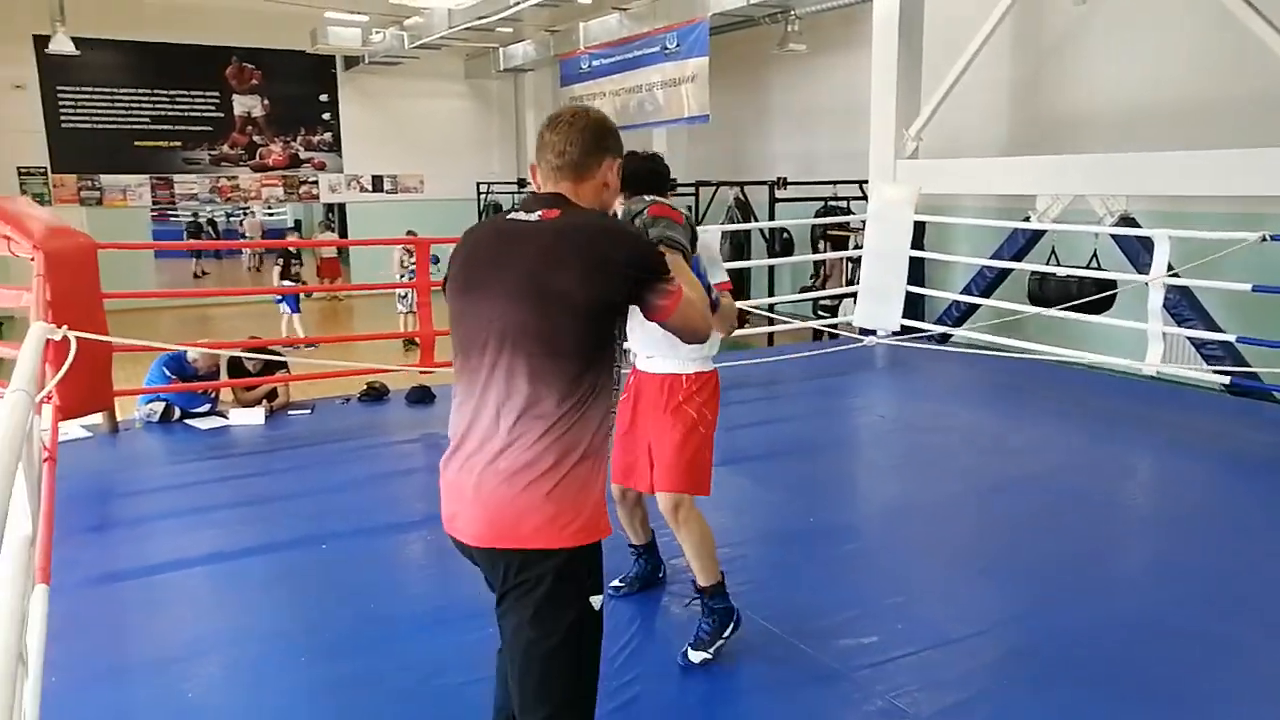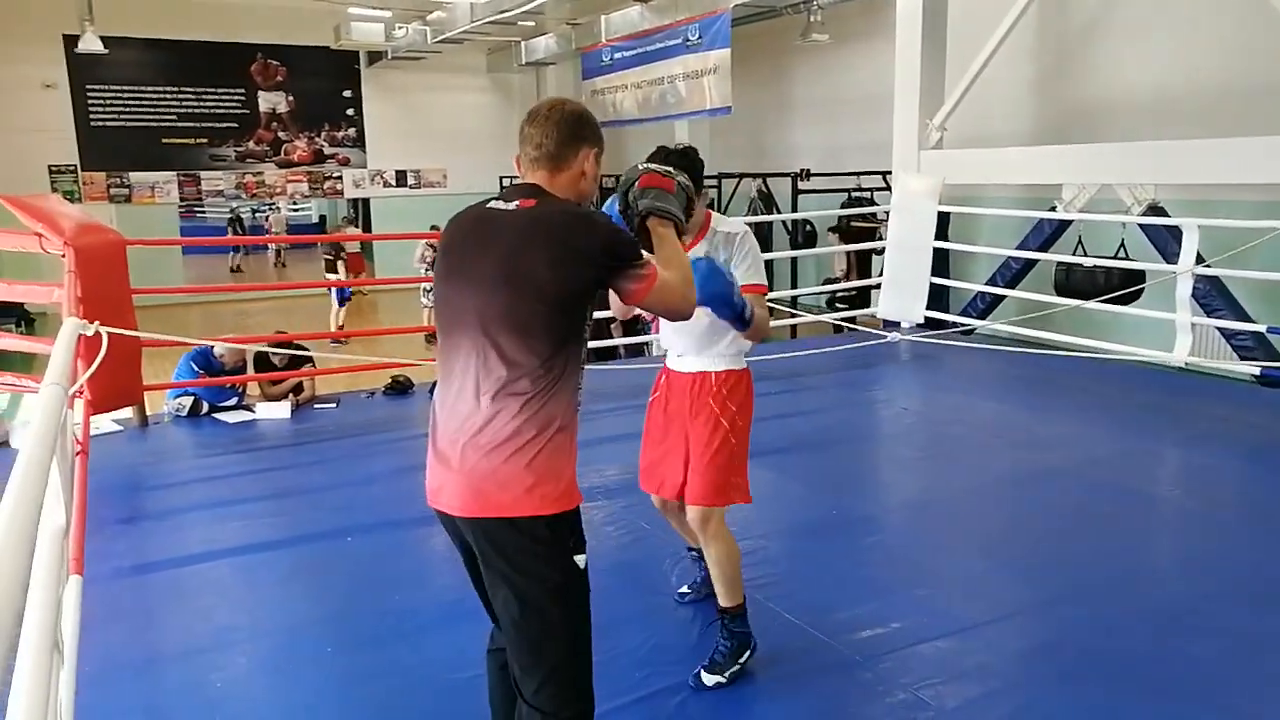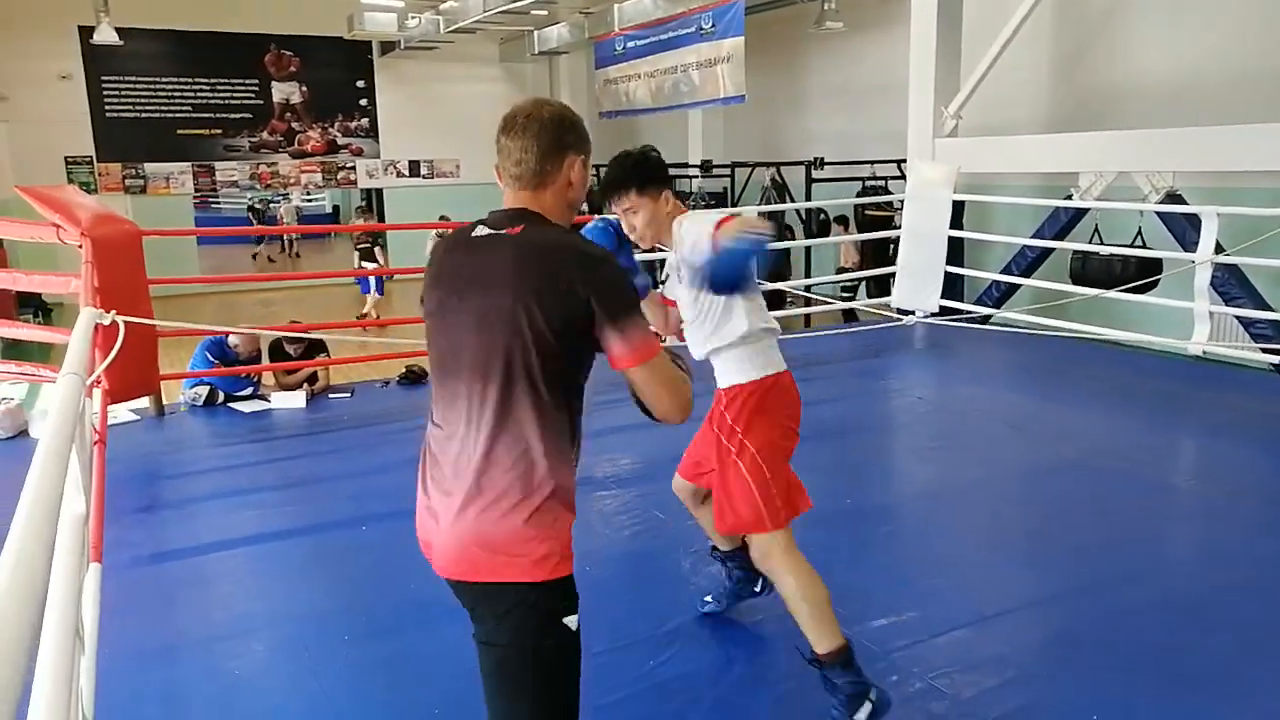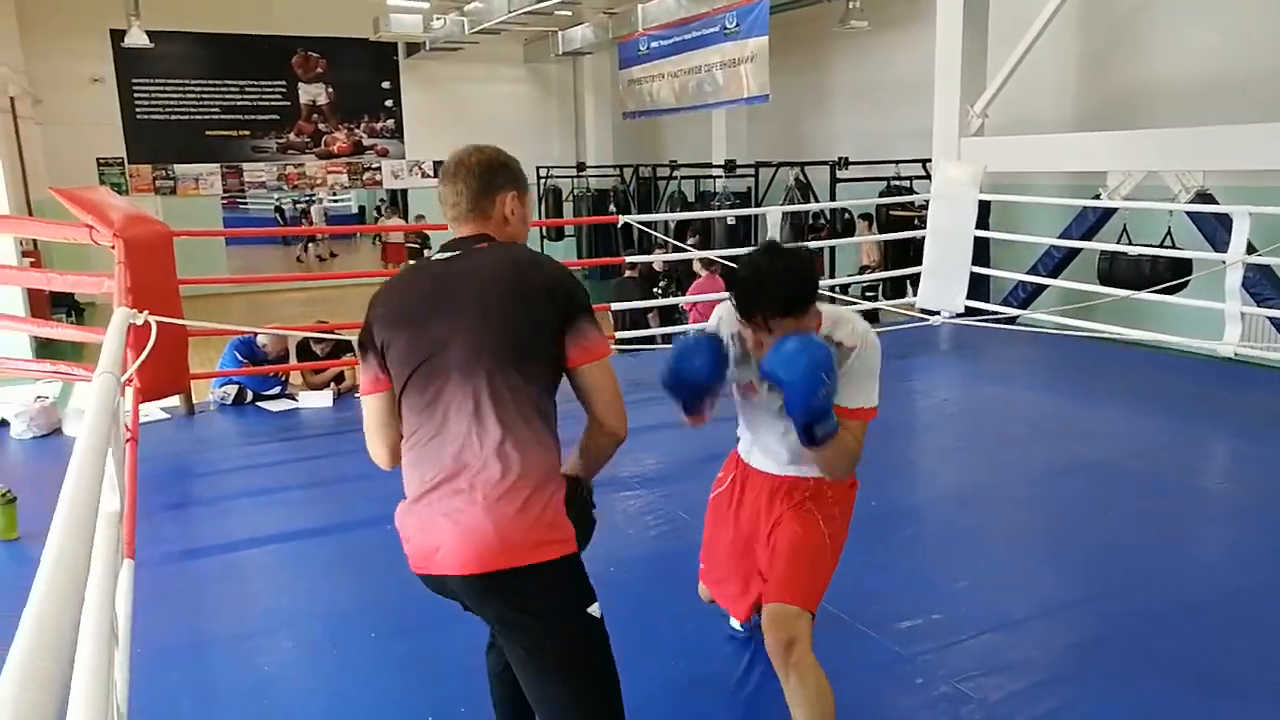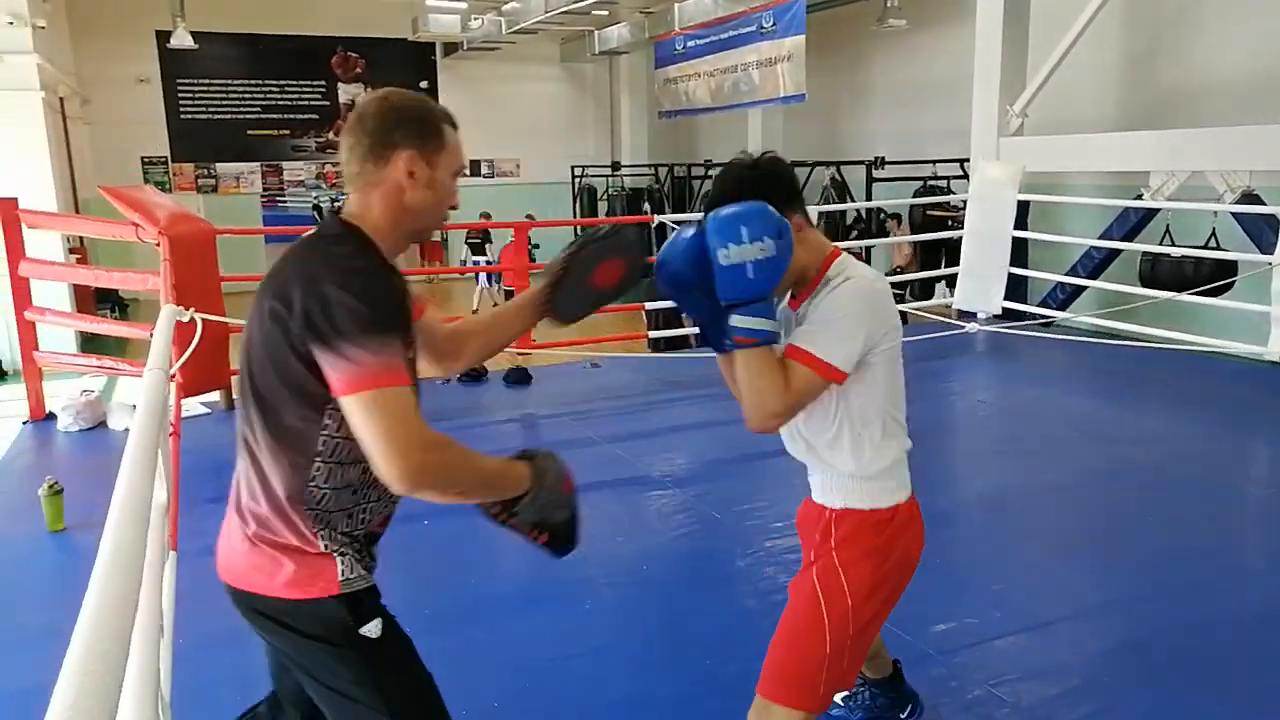
dt=0.5s
person 1, frame 1
left shoulder: (474, 244)
right shoulder: (614, 244)
right elbow: (697, 326)
right wrist: (670, 248)
left hip: (466, 505)
right hip: (547, 521)
left knee: (522, 647)
person 1, frame 2
left shoulder: (461, 229)
right shoulder: (582, 232)
right elbow: (679, 303)
right wrist: (662, 219)
left hip: (452, 483)
right hip: (523, 493)
left knee: (514, 639)
person 1, frame 3
left shoulder: (452, 258)
right shoulder: (582, 266)
right elbow: (671, 405)
right wrist: (673, 371)
left hip: (445, 527)
right hip: (518, 547)
person 1, frame 4
left shoulder: (390, 300)
right shoulder: (544, 277)
left elbow: (385, 451)
right elbow: (611, 424)
right wrist: (578, 482)
left hip: (428, 545)
right hip: (522, 542)
left knee: (514, 641)
person 1, frame 5
left shoulder: (320, 259)
right shoulder: (352, 281)
left elbow: (443, 349)
right elbow: (403, 461)
left wrist: (537, 303)
right wrist: (526, 480)
left hip: (267, 555)
right hip: (303, 576)
person 2, frame 1
left shoulder: (693, 247)
left elbow: (727, 322)
left wrist: (703, 290)
left hip: (690, 384)
right hip: (641, 380)
left knee: (675, 502)
right knee: (623, 489)
left ankle: (719, 609)
right ankle: (647, 563)
person 2, frame 2
left shoulder: (736, 238)
left elbow: (760, 329)
right elbow: (623, 309)
left wrist: (735, 309)
left hip: (721, 384)
right hip: (673, 379)
left knee: (704, 513)
right knee: (664, 496)
left ankle: (736, 635)
right ankle: (709, 568)
person 2, frame 3
left shoulder: (697, 229)
right shoulder: (676, 251)
left elbow: (750, 225)
right elbow: (666, 325)
left wrist: (739, 249)
left hip: (757, 397)
right hip: (738, 395)
left knee: (770, 547)
right knee: (687, 488)
right ankle: (740, 572)
person 2, frame 4
left shoulder: (854, 344)
right shoulder: (726, 323)
left elbow: (841, 464)
right elbow: (693, 412)
left wrist: (815, 418)
right wrist: (692, 396)
left hip: (816, 490)
right hip: (746, 474)
left knee: (785, 637)
right knee: (714, 591)
right ankle: (763, 598)
person 2, frame 5
left shoulder: (849, 294)
right shoulder: (801, 284)
left elbow: (766, 411)
right elbow: (754, 384)
left wrist: (750, 305)
right wrist: (713, 316)
left hip: (863, 525)
right hip: (846, 507)
right knee: (823, 624)
